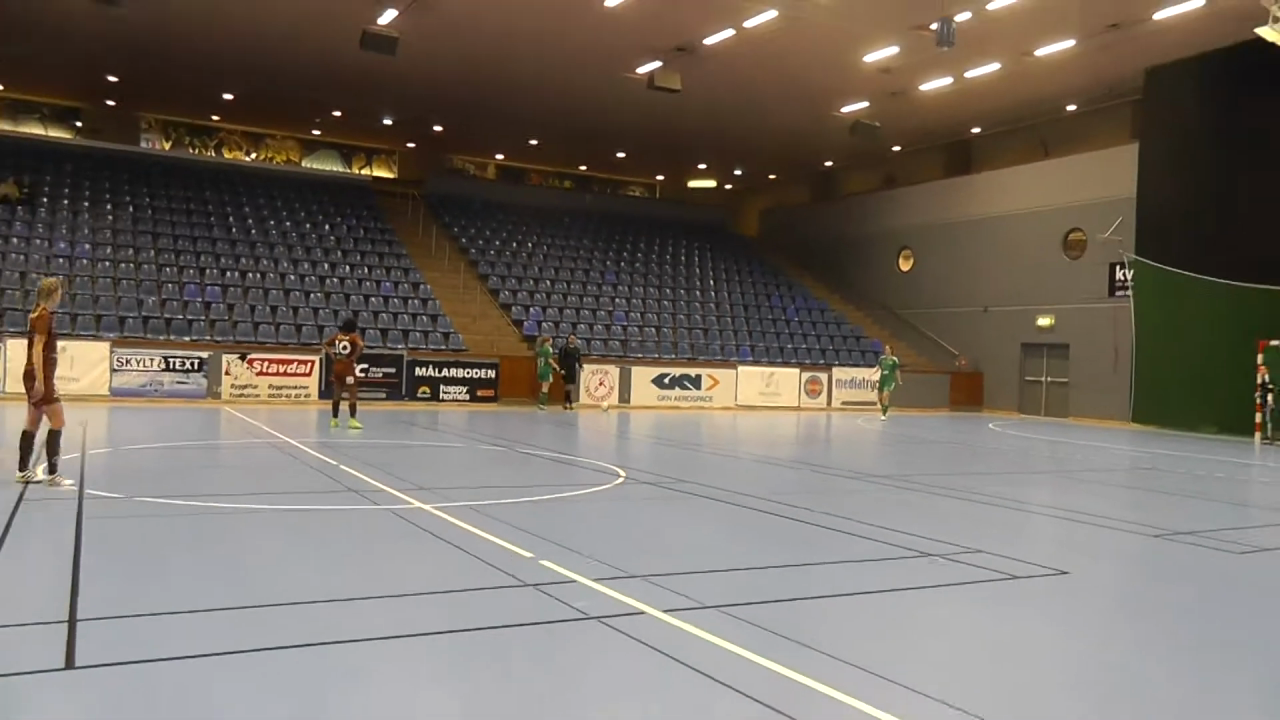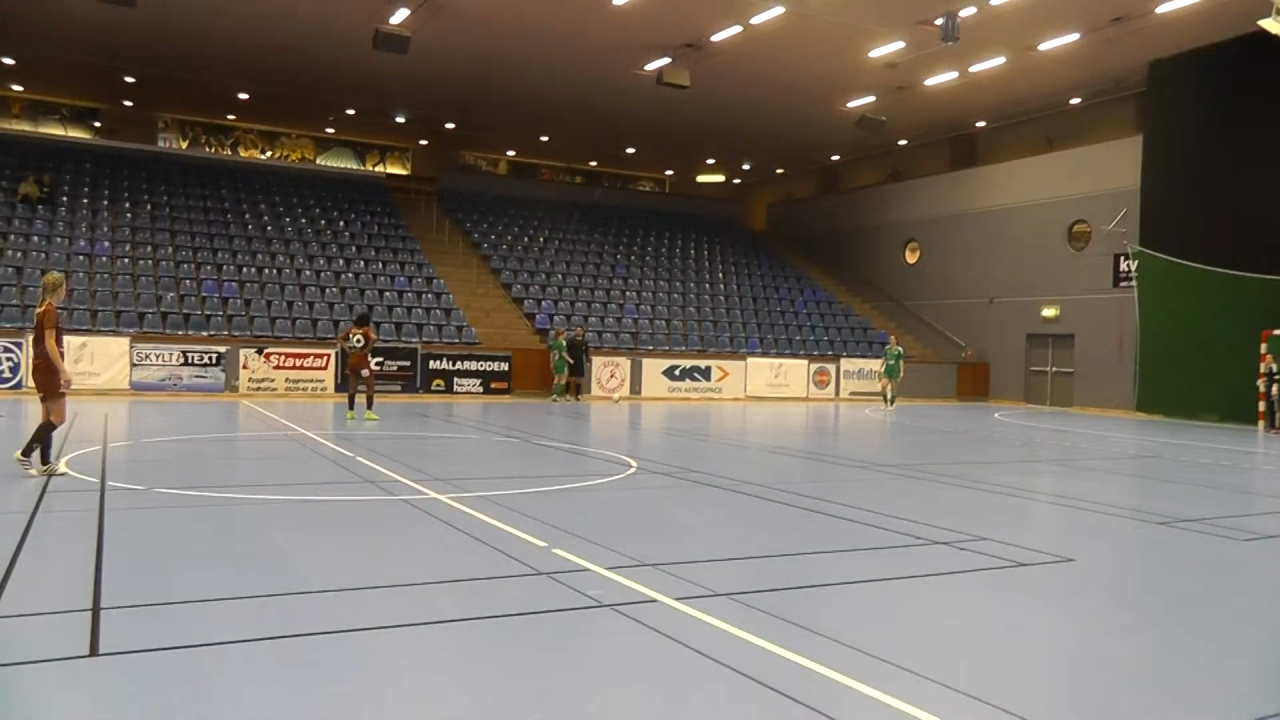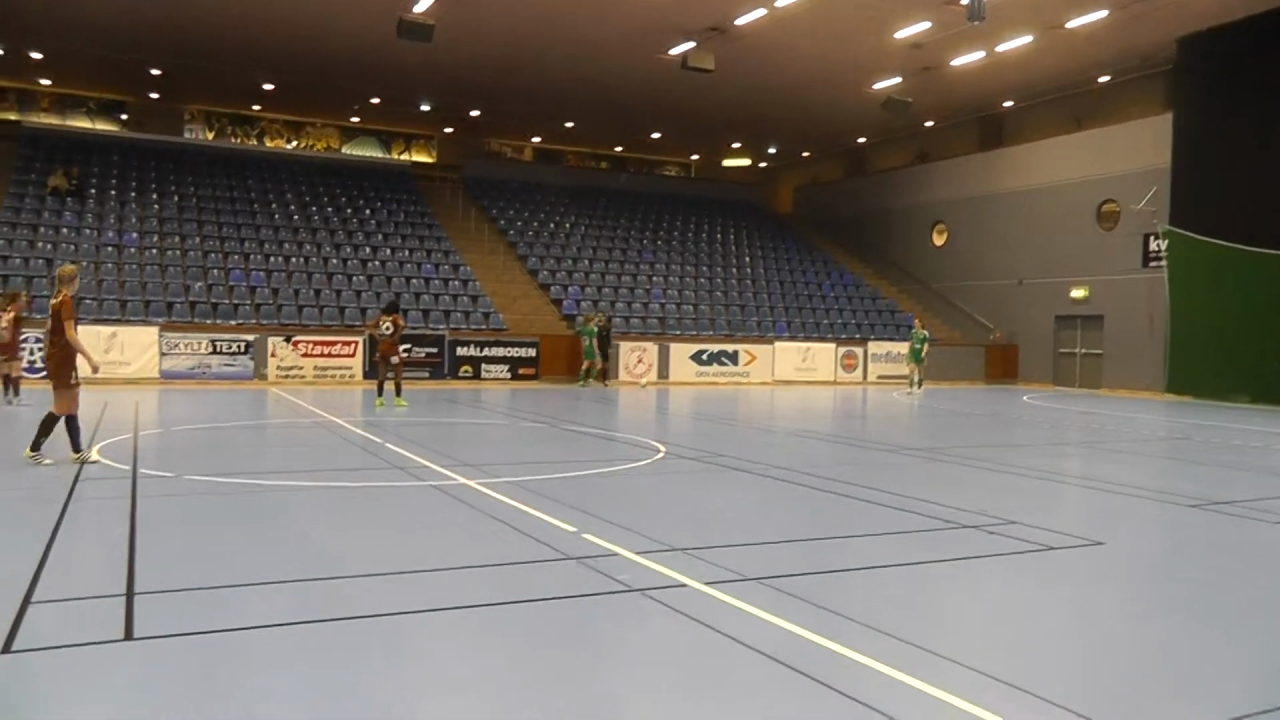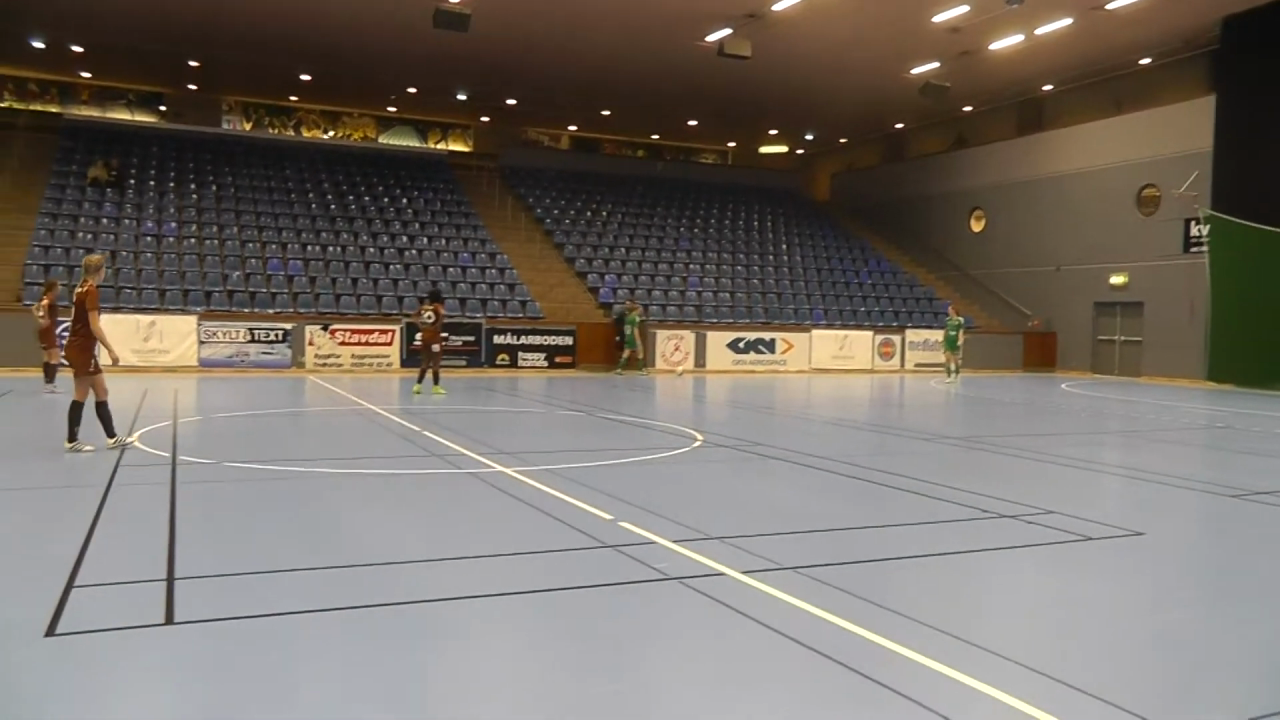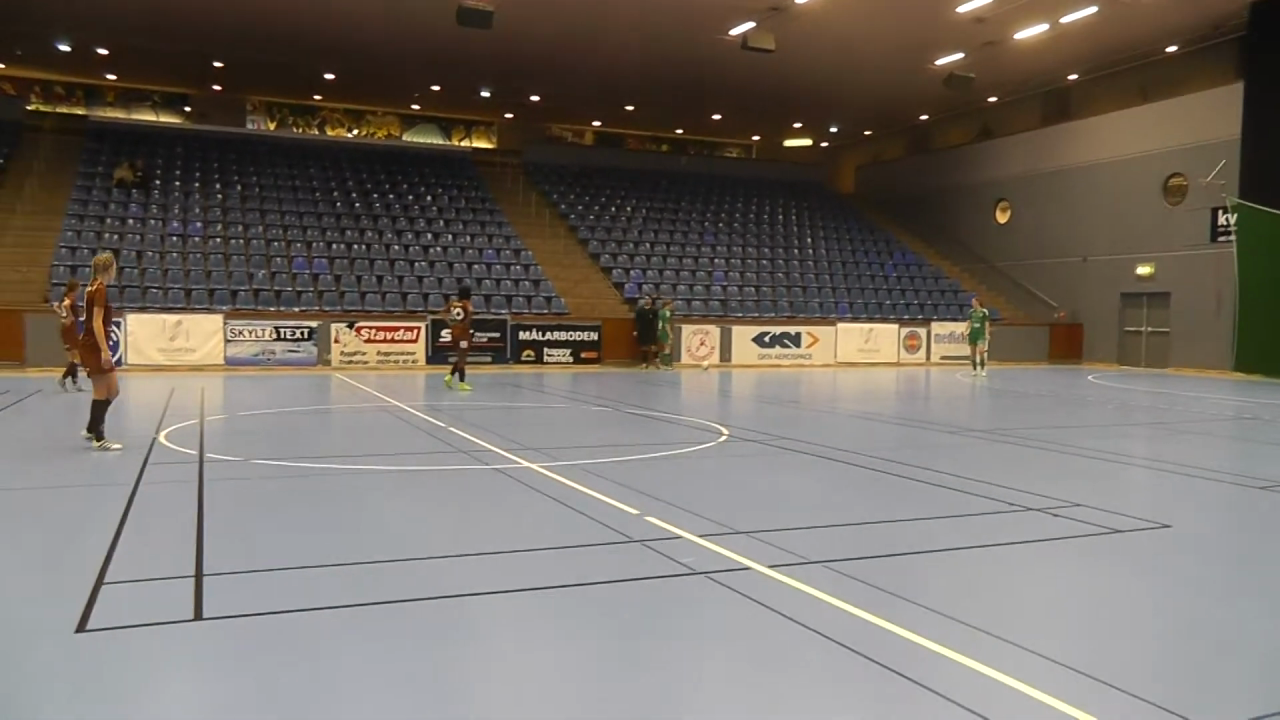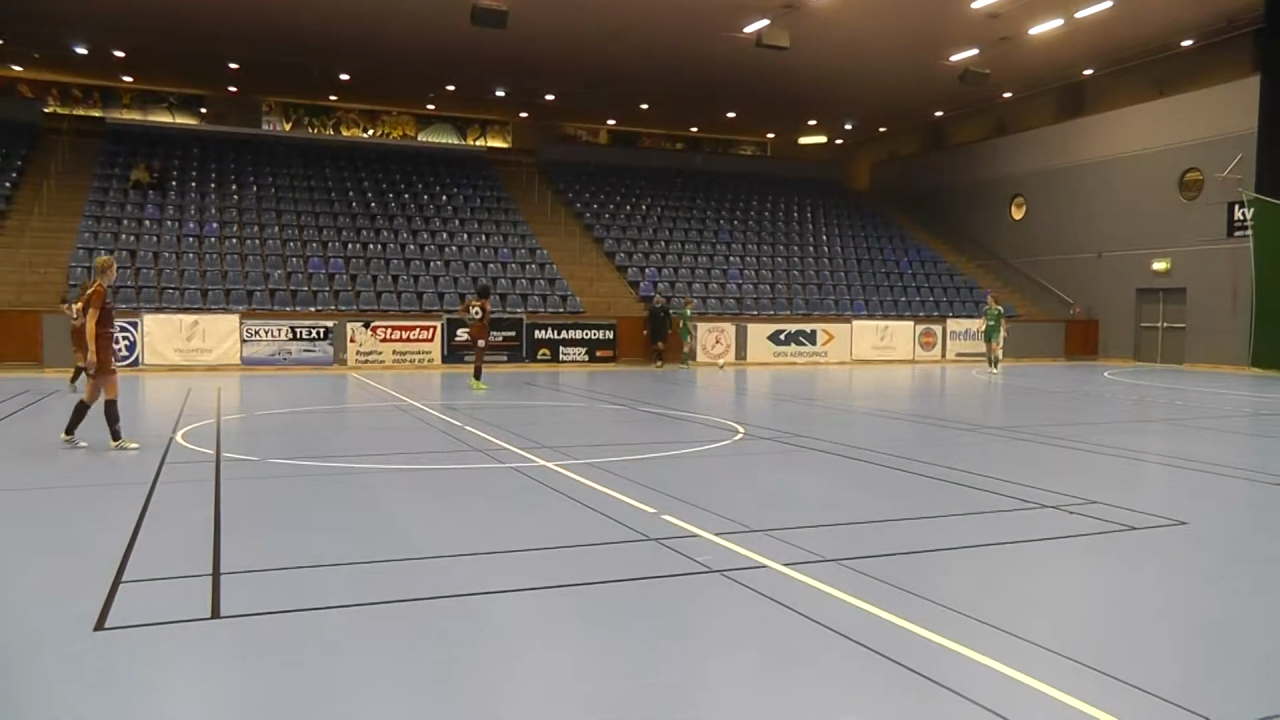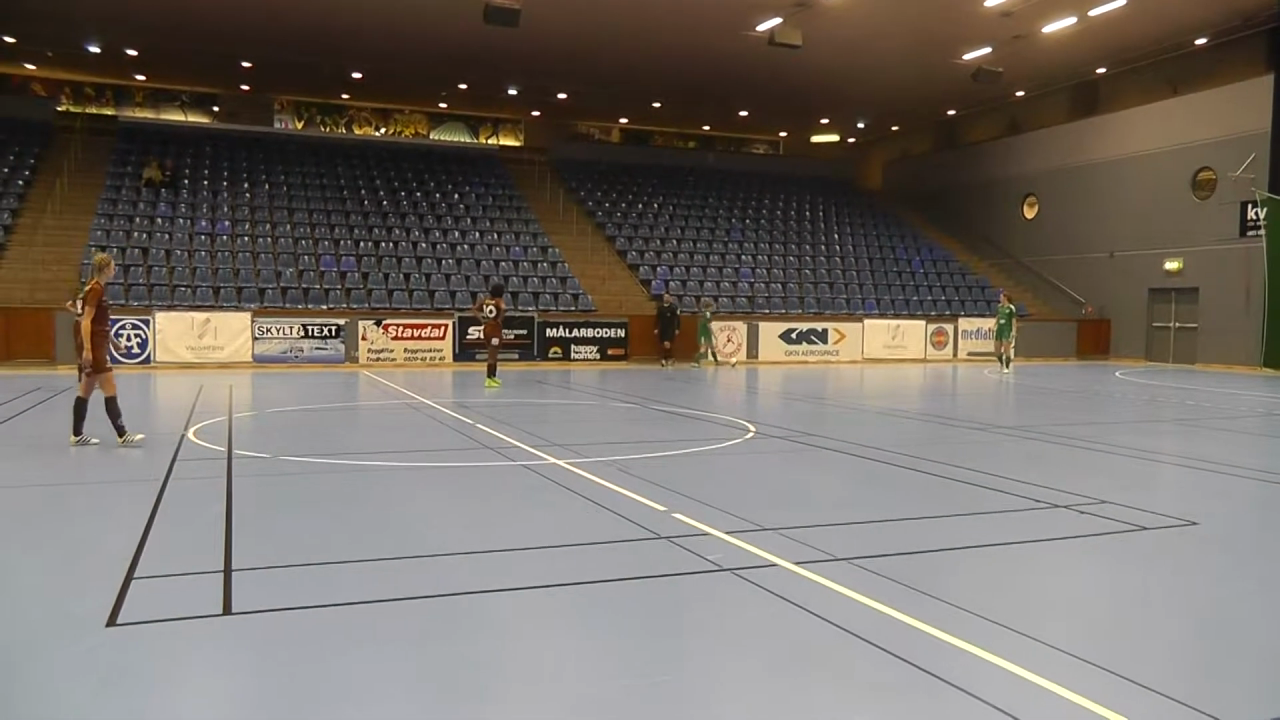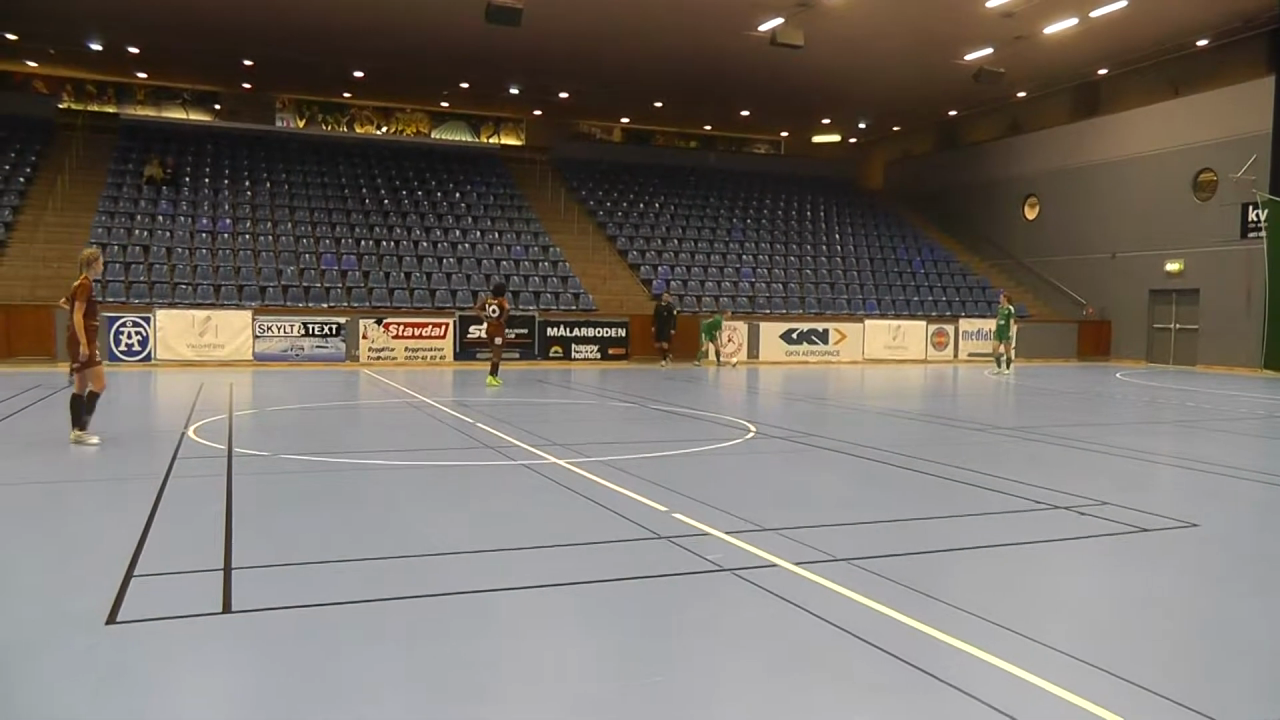
dt=0.2s
person 1, frame 1
left shoulder: (38, 314)
right shoulder: (44, 316)
right elbow: (38, 350)
right wrist: (39, 379)
left hip: (38, 377)
right hip: (41, 377)
left knee: (33, 425)
right knee: (58, 423)
left ankle: (24, 470)
right ankle: (52, 474)
person 1, frame 2
left shoulder: (43, 309)
right shoulder: (50, 310)
right elbow: (50, 344)
right wrist: (64, 371)
left hip: (44, 370)
right hip: (48, 372)
left knee: (49, 418)
right knee: (58, 417)
left ankle: (45, 464)
right ankle: (25, 454)
person 1, frame 3
left shoulder: (57, 300)
right shoulder: (66, 301)
left elbow: (49, 331)
right elbow: (70, 335)
left wrist: (48, 354)
right wrist: (89, 358)
left hip: (57, 359)
right hip: (62, 361)
left knee: (70, 408)
right knee: (62, 409)
left ankle: (78, 452)
right ankle: (34, 450)
person 1, frame 4
left shoulder: (81, 289)
right shoulder: (91, 291)
right elbow: (94, 325)
right wrist: (111, 350)
left hip: (81, 348)
right hip: (82, 349)
left knee: (102, 393)
right knee: (81, 396)
left ankle: (113, 437)
right ankle: (72, 441)
person 1, frame 5
left shoulder: (94, 288)
right shoulder: (100, 289)
right elbow: (97, 322)
right wrist: (105, 350)
left hip: (94, 348)
right hip: (94, 348)
left knee: (112, 391)
right knee: (102, 394)
left ankle: (92, 430)
right ankle: (100, 439)
person 1, frame 6
left shoulder: (98, 290)
right shoulder: (99, 291)
right elbow: (90, 323)
left wrist: (106, 349)
right wrist: (91, 351)
left hip: (103, 349)
right hip: (98, 350)
left knee: (92, 396)
right knee: (112, 394)
left ankle: (69, 434)
right ankle: (117, 440)
person 1, frame 7
left shoulder: (95, 288)
right shoulder: (95, 289)
right elbow: (86, 321)
left wrist: (112, 341)
right wrist: (87, 348)
left hip: (96, 347)
right hip: (93, 347)
left knee: (85, 392)
right knee: (110, 391)
left ankle: (77, 435)
right ankle: (123, 435)
person 1, frame 8
left shoulder: (84, 283)
right shoulder: (85, 284)
right elbow: (77, 316)
left wrist: (88, 342)
right wrist: (84, 344)
left hip: (84, 342)
right hip: (82, 343)
left knee: (80, 388)
right knee: (99, 385)
left ankle: (78, 430)
right ankle: (81, 430)
